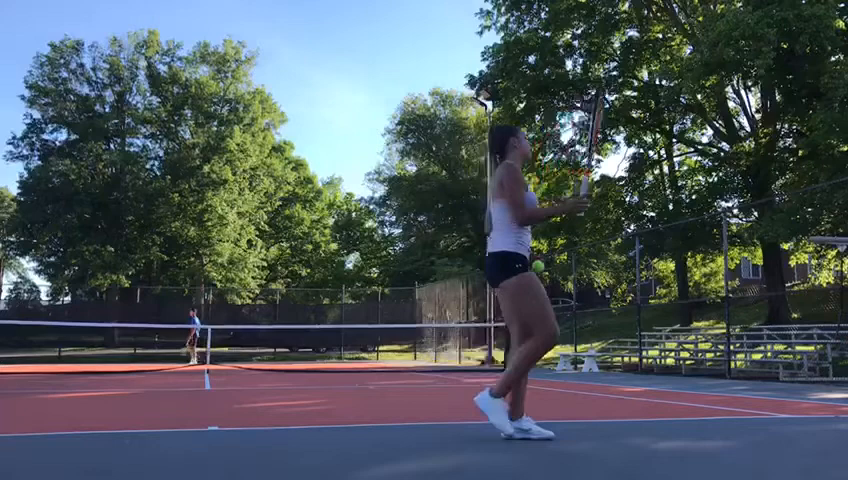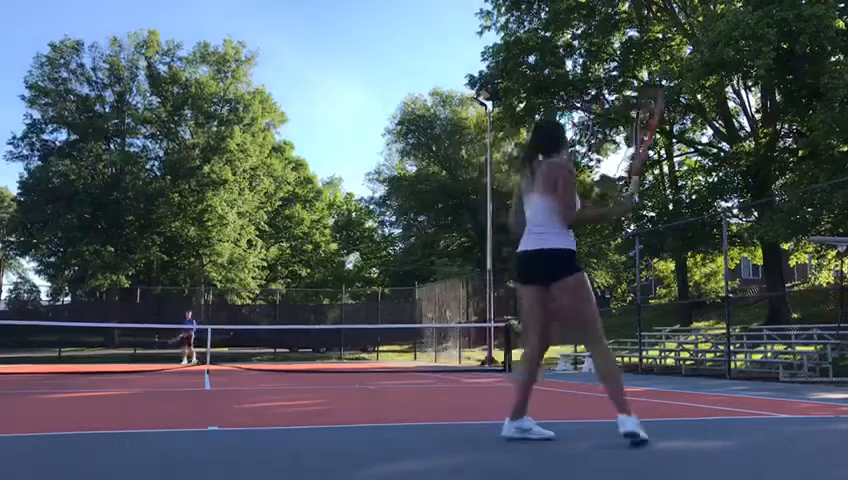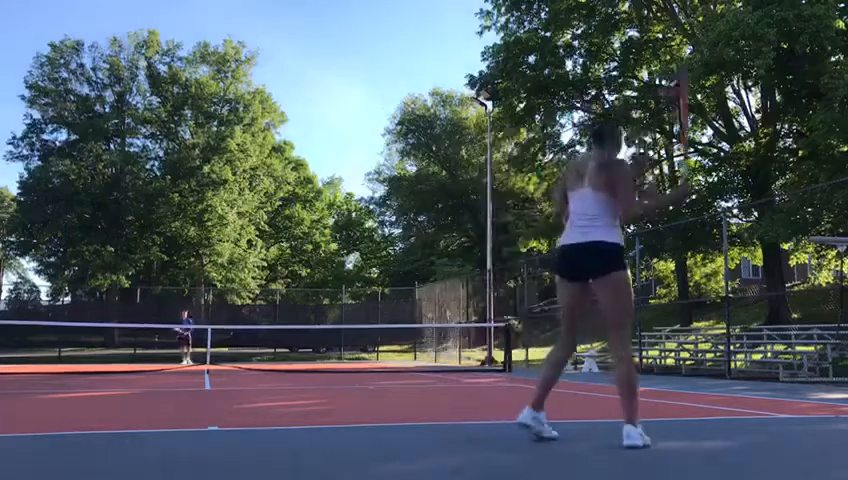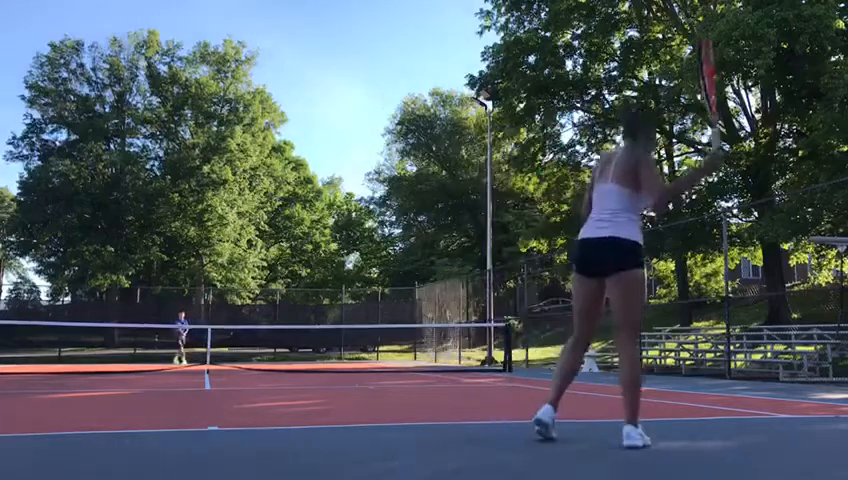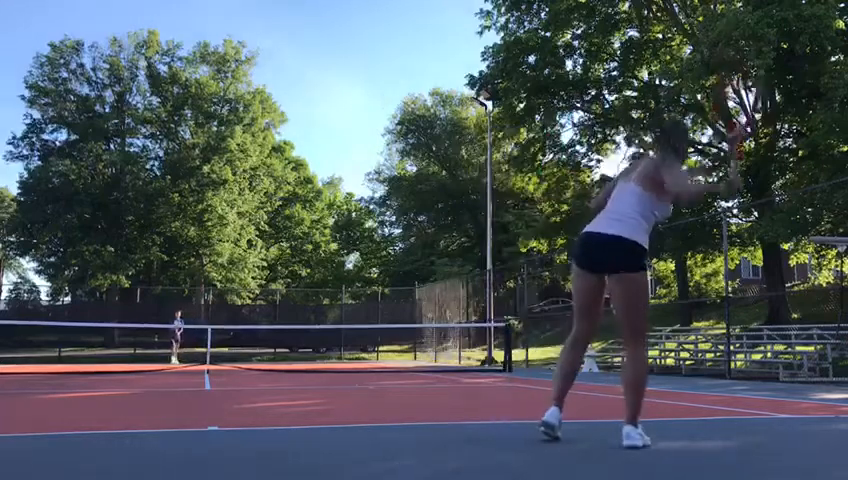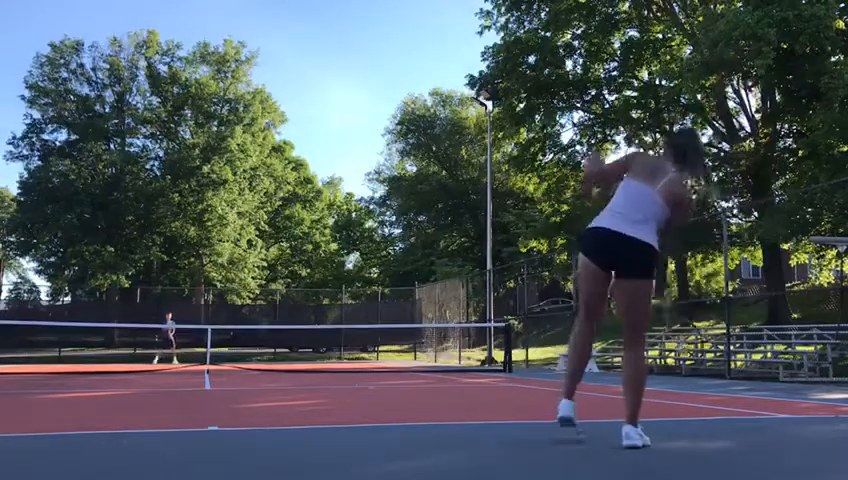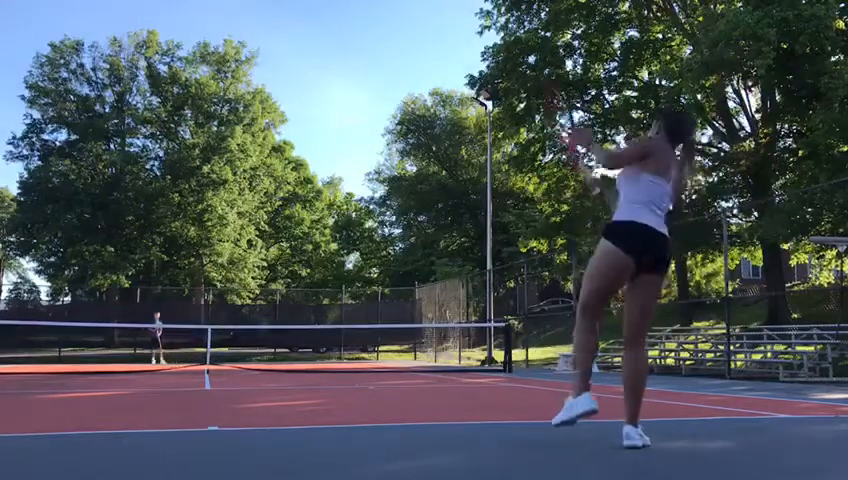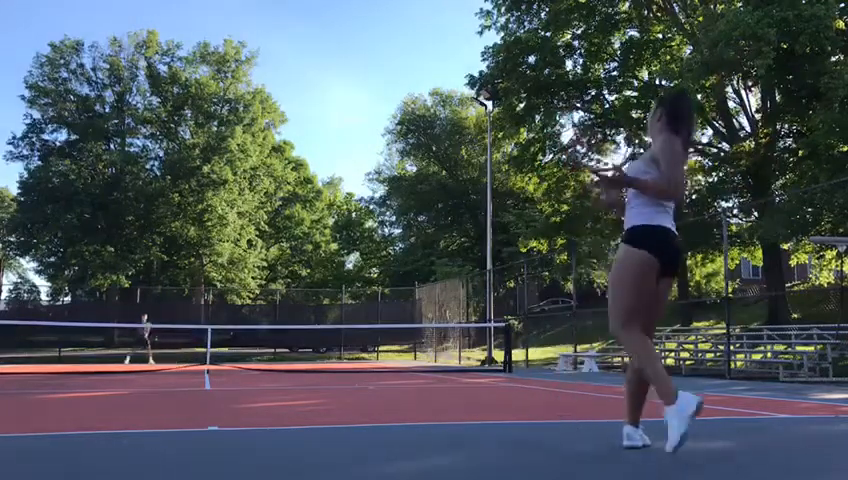
dt=0.3s
person 1, frame 1
left shoulder: (502, 174)
right shoulder: (510, 170)
right elbow: (521, 216)
right wrist: (564, 208)
left hip: (500, 260)
right hip: (509, 260)
left knee: (523, 340)
right knee: (547, 333)
left ankle: (514, 417)
right ankle: (495, 394)
person 1, frame 2
left shoulder: (528, 174)
right shoulder: (562, 167)
left elbow: (517, 223)
right elbow: (569, 218)
right wrist: (610, 211)
left hip: (527, 257)
right hip: (557, 258)
left knee: (536, 342)
right knee: (595, 339)
left ankle: (517, 420)
right ankle: (625, 417)
person 1, frame 3
left shoulder: (571, 168)
right shoulder: (617, 167)
right elbow: (629, 213)
right wrist: (672, 198)
left hip: (568, 252)
right hip: (604, 253)
left knee: (566, 340)
right knee: (621, 341)
left ankle: (533, 411)
right ankle: (631, 426)
person 1, frame 4
left shoulder: (603, 161)
right shoulder: (642, 159)
right elbow: (660, 199)
right wrist: (703, 169)
left hip: (586, 246)
right hip: (621, 249)
left knee: (580, 337)
right knee: (627, 340)
left ankle: (549, 408)
right ankle: (631, 427)
person 1, frame 5
left shoulder: (634, 165)
right shoulder: (668, 169)
left elbow: (597, 203)
right elbow: (681, 191)
right wrist: (721, 187)
left hip: (589, 241)
right hip: (626, 250)
left knee: (580, 333)
right knee: (634, 342)
left ankle: (554, 410)
right ankle: (632, 426)
person 1, frame 6
left shoulder: (640, 161)
right shoulder: (682, 193)
left elbow: (590, 180)
left wrist: (593, 160)
left hip: (598, 237)
right hip: (638, 251)
left knee: (585, 323)
right knee: (634, 343)
left ankle: (567, 401)
right ankle: (631, 427)
person 1, frame 7
left shoulder: (650, 145)
right shoulder: (679, 172)
left elbow: (614, 160)
left wrist: (590, 142)
left hip: (628, 235)
right hip: (658, 245)
left knee: (587, 313)
right knee: (635, 338)
left ankle: (580, 395)
right ankle: (632, 426)
person 1, frame 8
left shoulder: (666, 141)
right shoulder: (670, 151)
left elbow: (673, 190)
left wrist: (628, 181)
right wrist: (618, 185)
left hip: (645, 238)
right hip: (668, 244)
left knee: (625, 326)
right knee: (639, 333)
left ankle: (676, 401)
right ankle: (634, 427)
